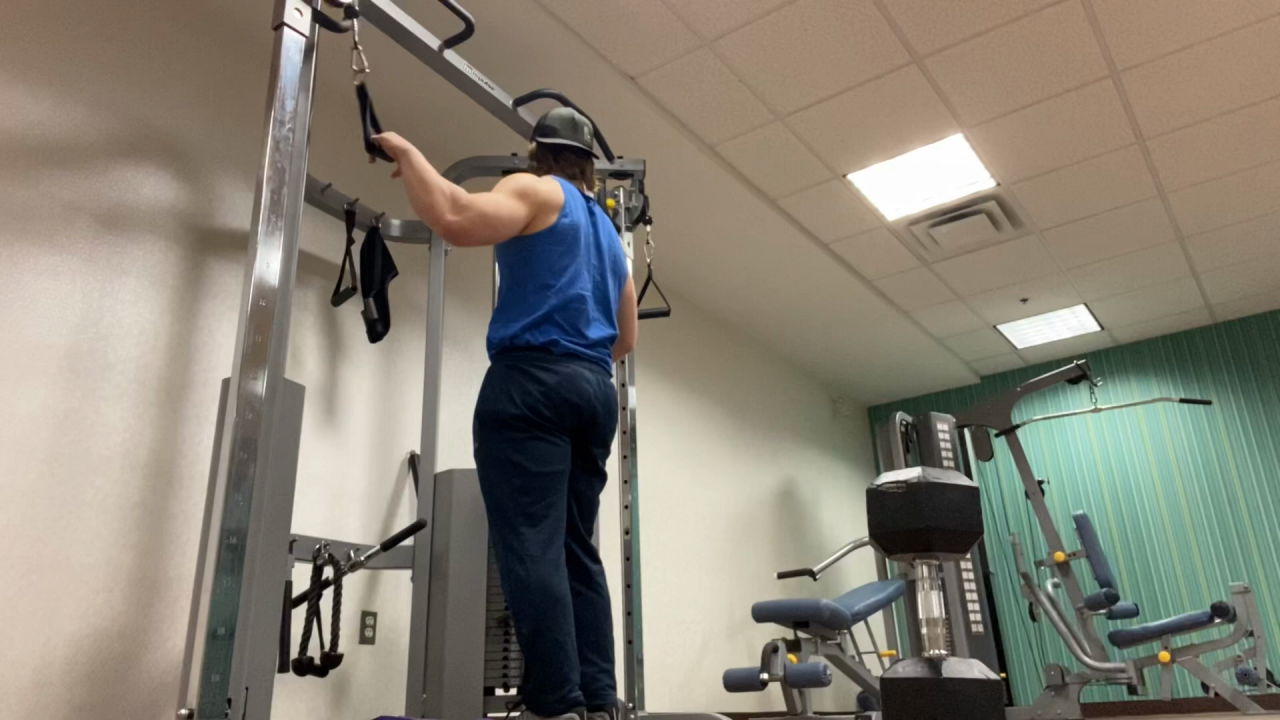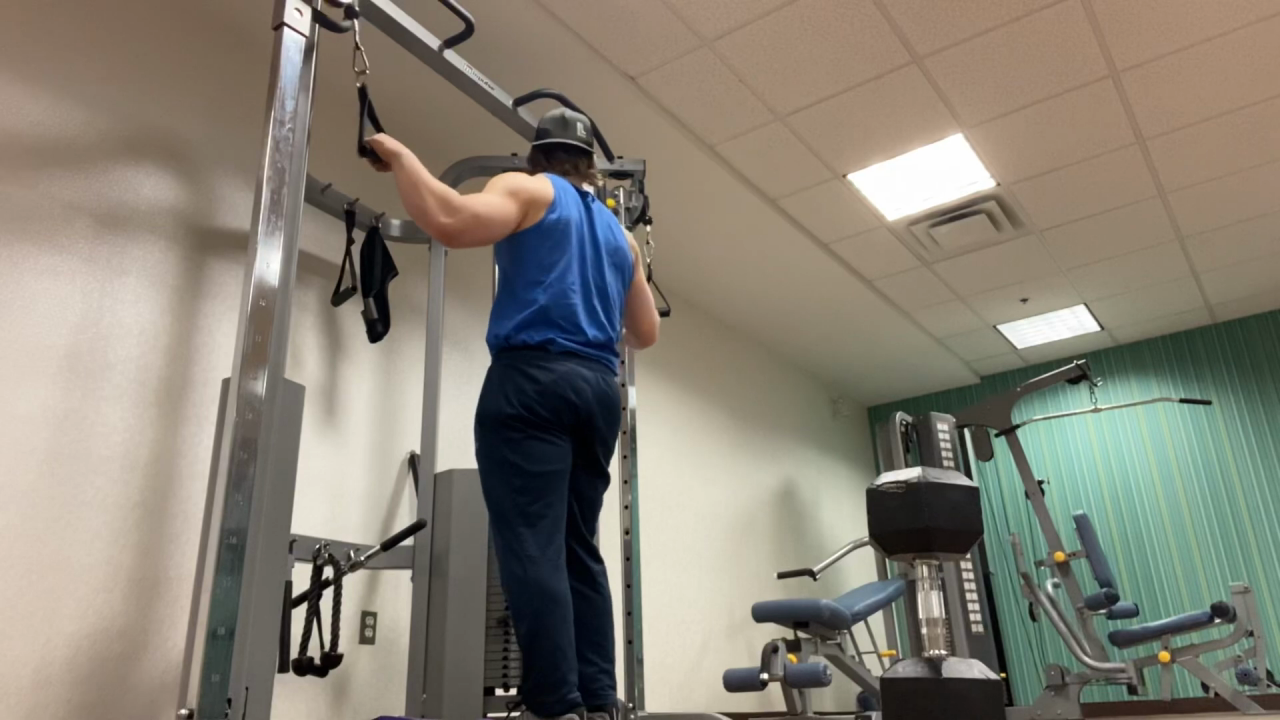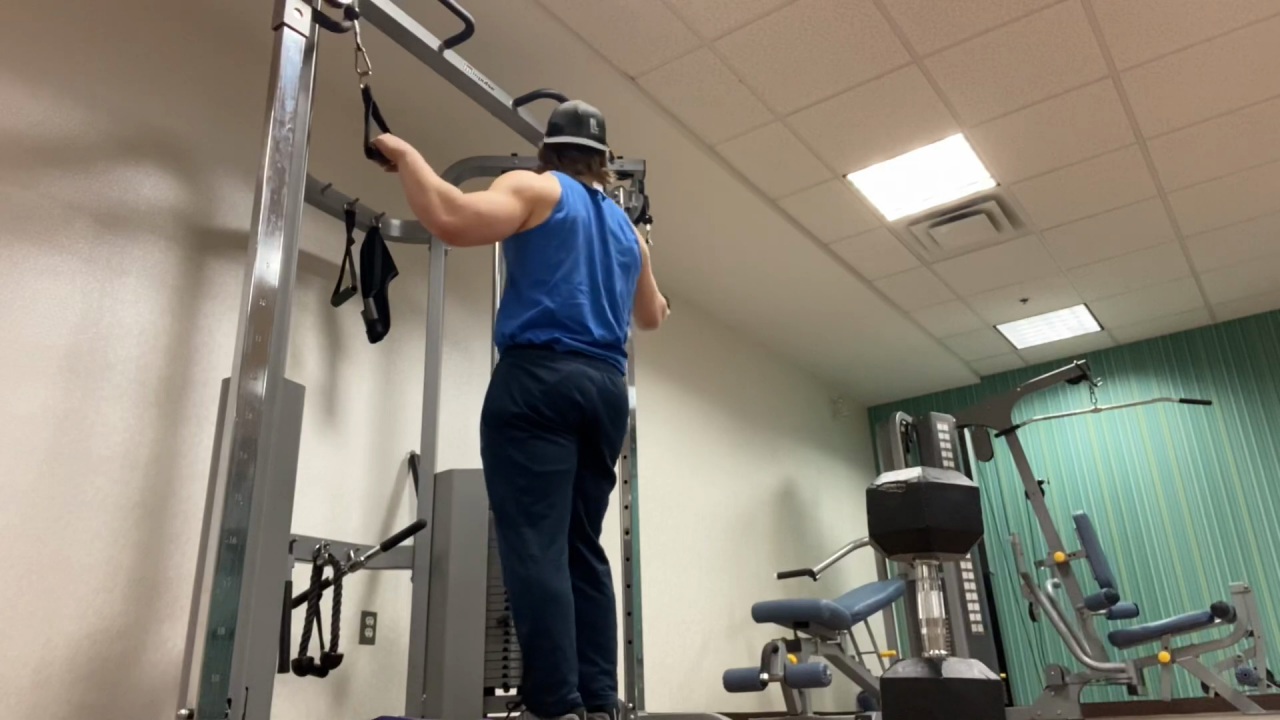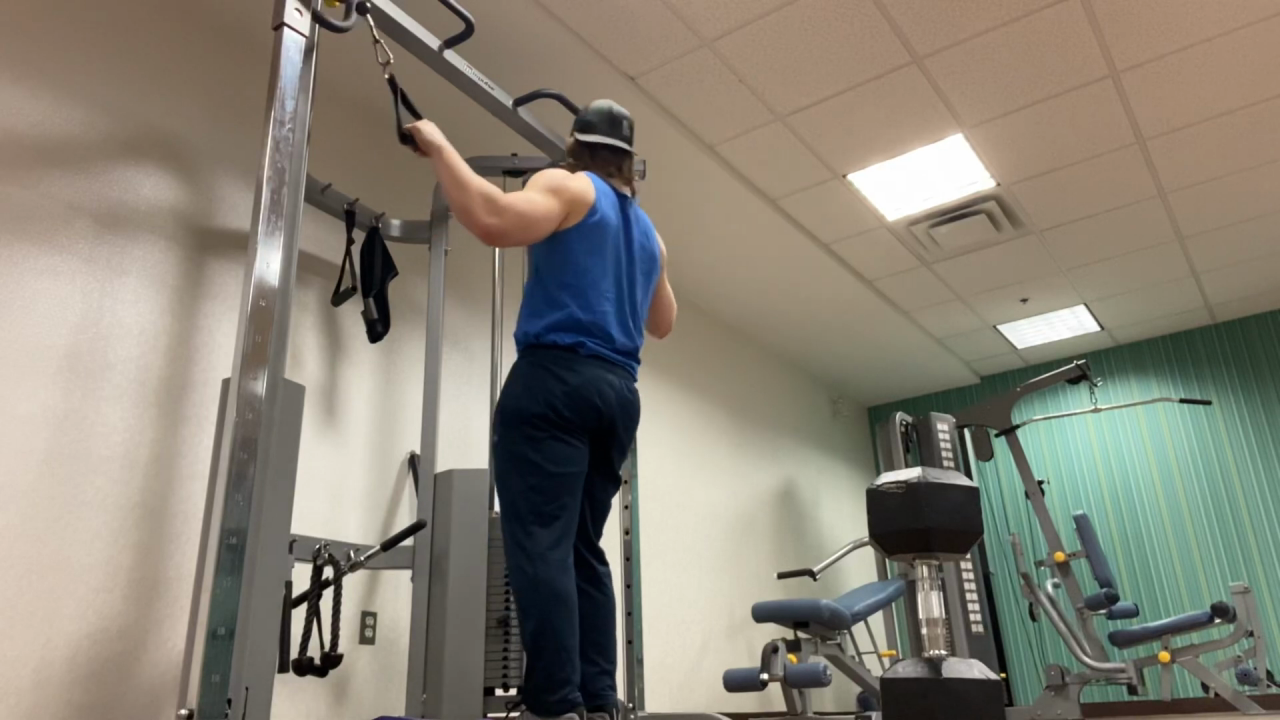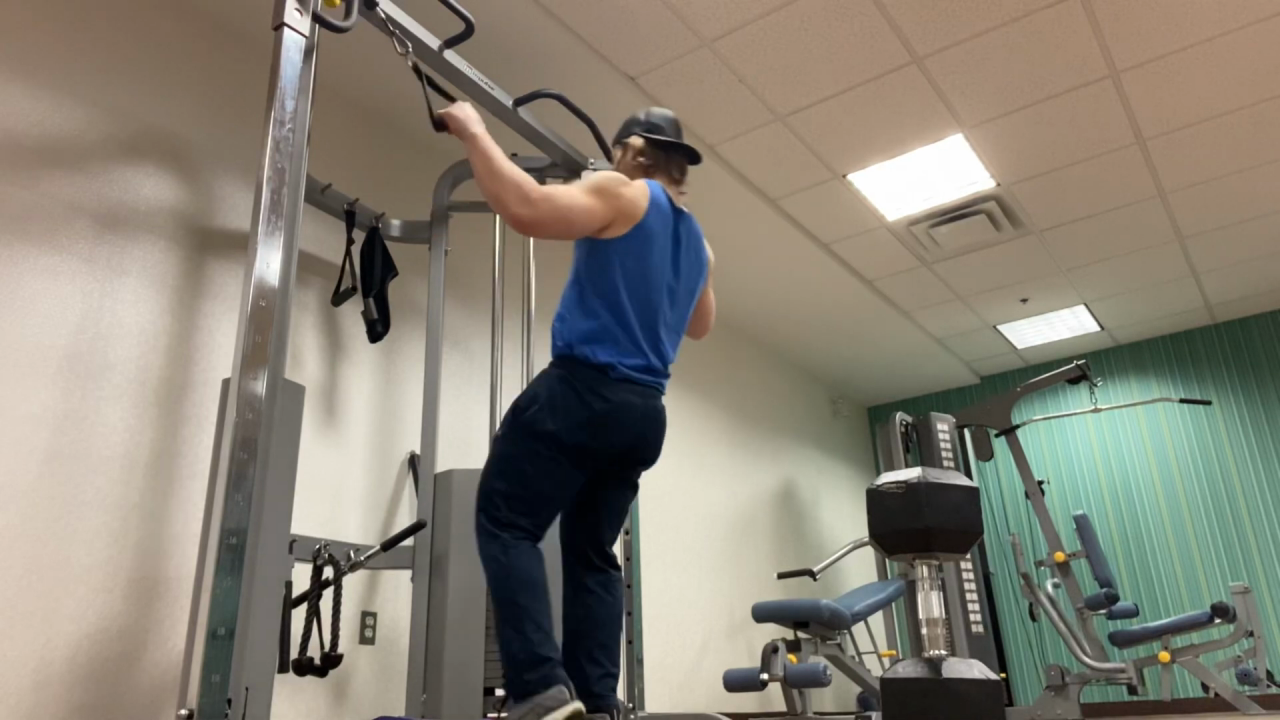
dt=0.3s
person 1, frame 1
left shoulder: (535, 191)
right shoulder: (610, 233)
left elbow: (457, 218)
right elbow: (625, 339)
left wrist: (405, 153)
left hip: (532, 383)
right hip: (594, 392)
left knee: (531, 547)
right knee: (575, 550)
person 1, frame 2
left shoulder: (528, 191)
right shoulder: (619, 233)
left elbow: (449, 220)
right elbow: (646, 332)
left wrist: (400, 157)
left hip: (531, 381)
right hip: (598, 390)
left knee: (532, 547)
right knee: (577, 550)
person 1, frame 3
left shoulder: (535, 188)
right shoulder: (626, 228)
left elbow: (452, 219)
right elbow: (653, 316)
left wrist: (405, 155)
right wrist: (654, 294)
left hip: (539, 380)
right hip: (606, 391)
left knee: (535, 547)
right knee: (580, 550)
person 1, frame 4
left shoulder: (565, 187)
right shoulder: (648, 232)
left elbow: (493, 221)
right elbow: (663, 322)
left wrist: (439, 146)
left hip: (555, 381)
right hip: (618, 393)
left knee: (541, 545)
right knee: (583, 550)
person 1, frame 5
left shoulder: (624, 196)
right shoulder: (698, 242)
left elbow: (525, 208)
right elbow: (699, 323)
left wrist: (472, 130)
left hip: (582, 390)
right hip: (643, 412)
left knee: (505, 525)
right knee: (591, 555)
